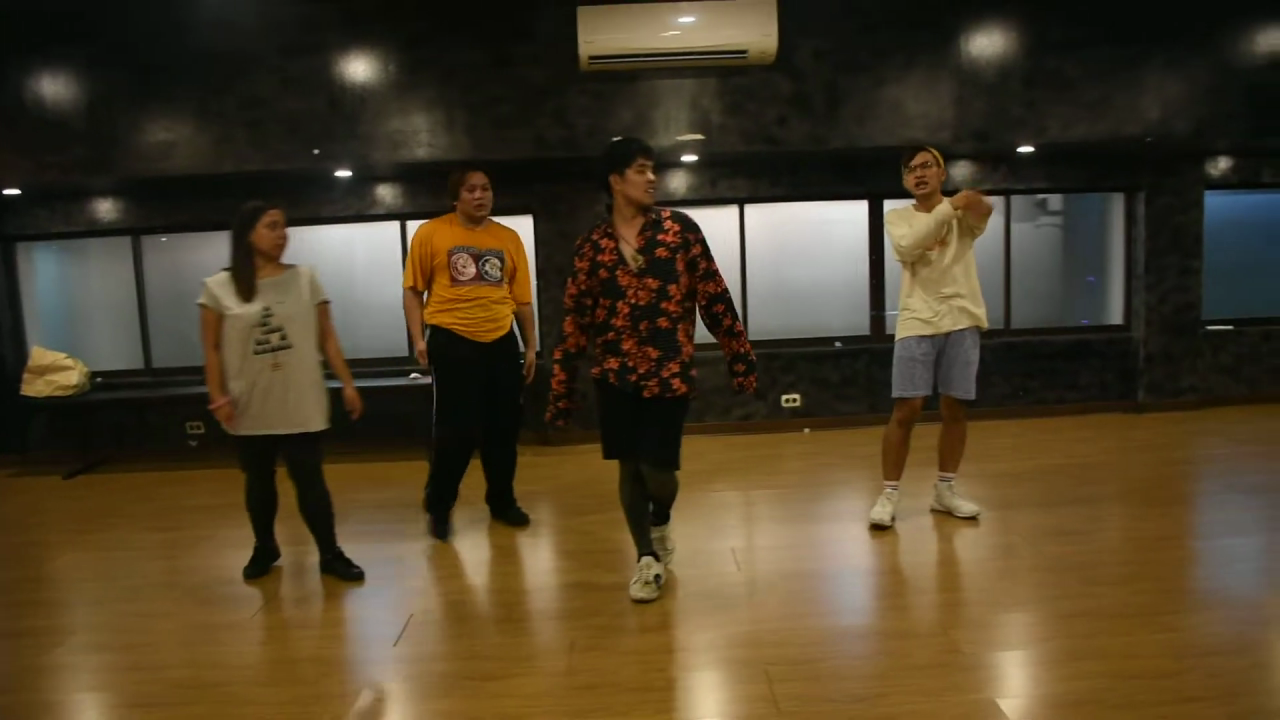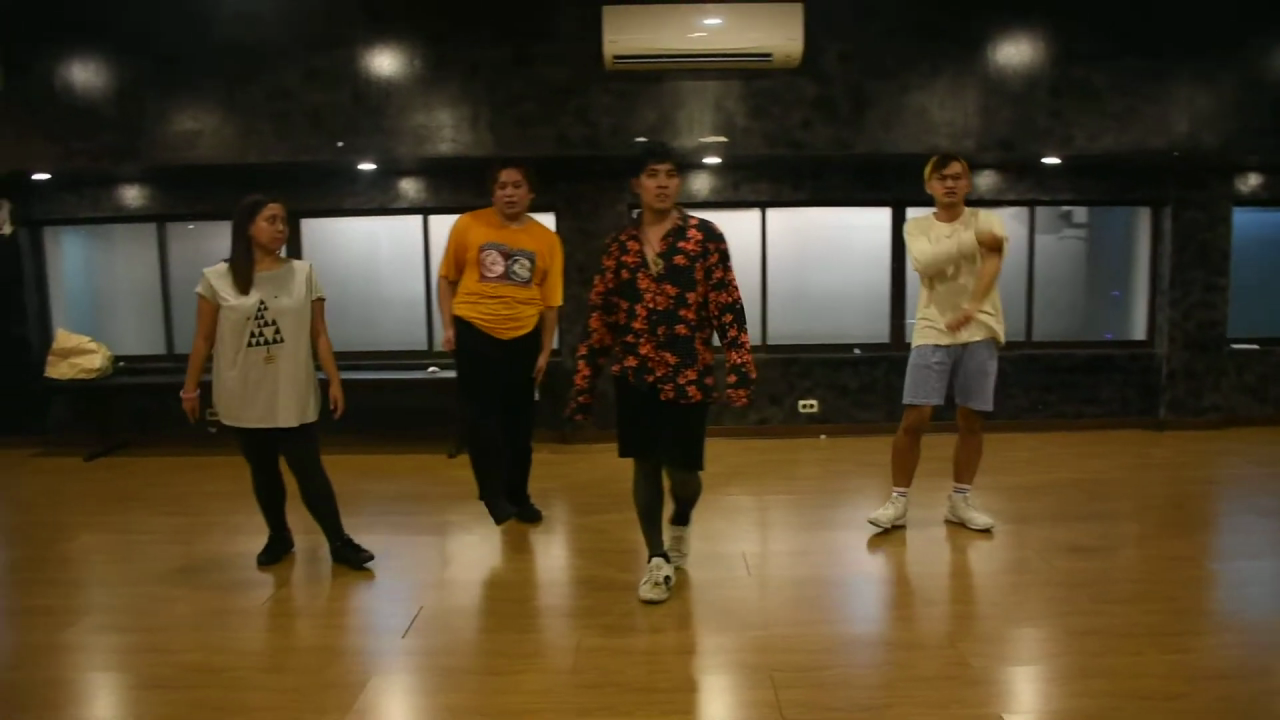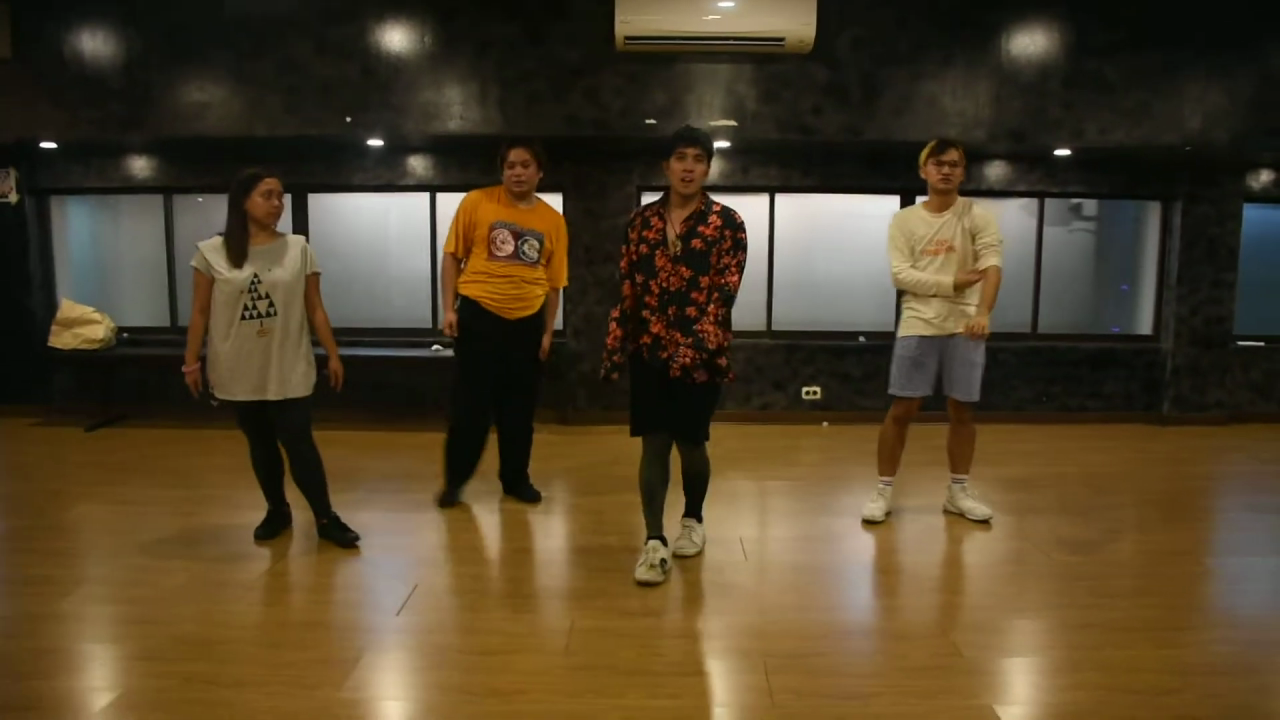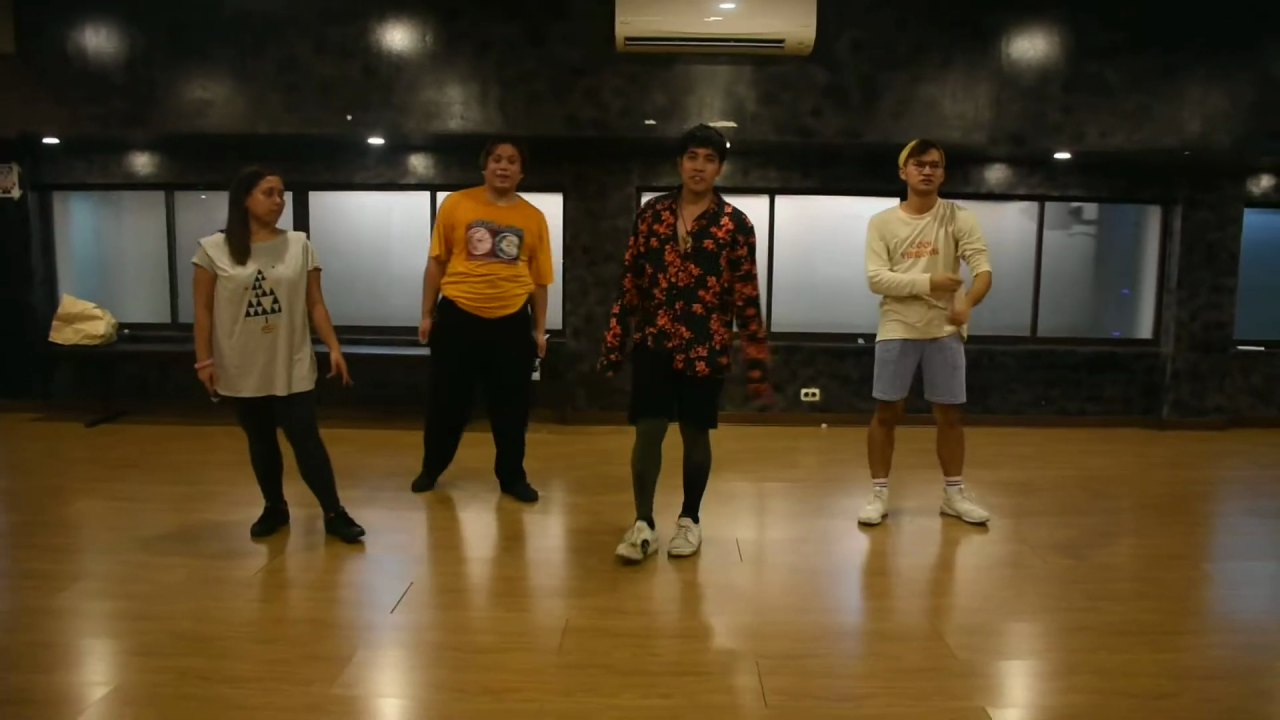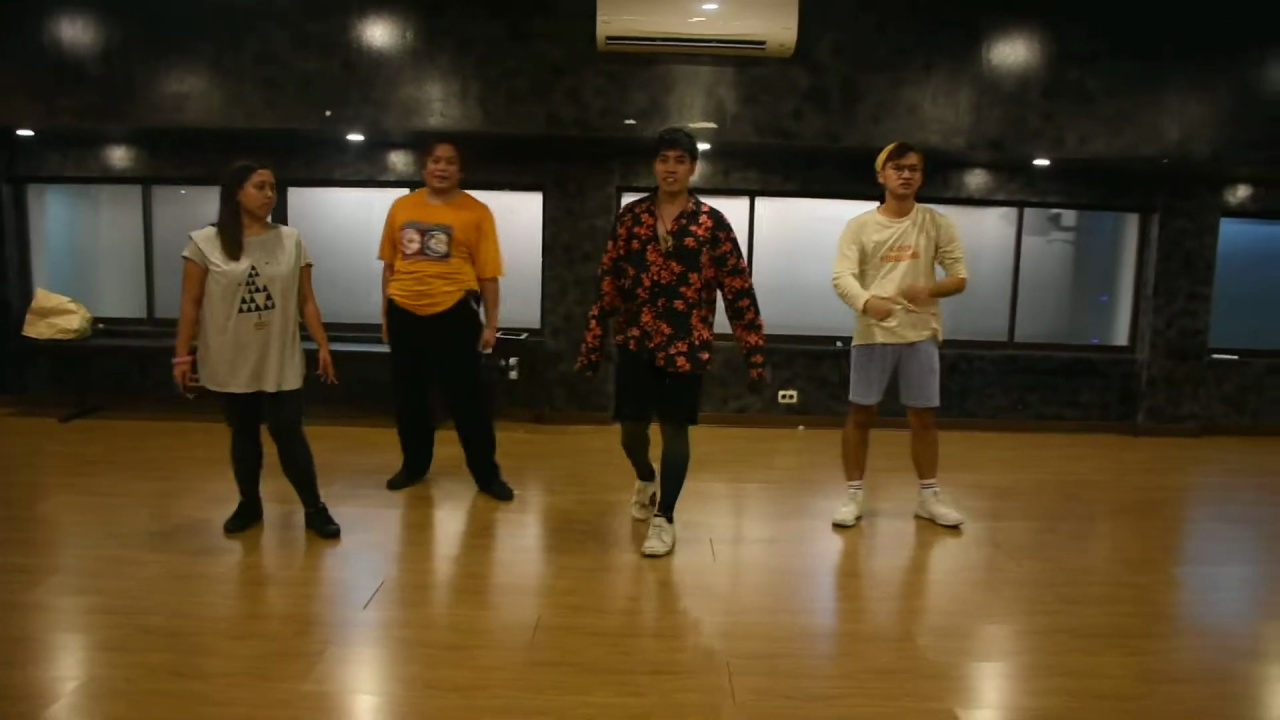
dt=0.3s
person 1, frame 1
left shoulder: (681, 228)
right shoulder: (591, 245)
left elbow: (713, 296)
right elbow: (575, 318)
left wrist: (740, 354)
right wrist: (561, 386)
left hip: (669, 372)
right hip: (614, 374)
left knee: (658, 469)
right knee: (630, 467)
left ankle: (660, 522)
right ankle: (647, 558)
person 1, frame 2
left shoulder: (705, 237)
right shoulder: (619, 245)
left elbow: (727, 308)
right elbow: (601, 316)
left wrist: (740, 369)
right wrist: (584, 382)
left hip: (688, 375)
right hip: (634, 375)
left knee: (682, 468)
right knee: (645, 465)
left ankle: (680, 523)
right ankle: (658, 559)
person 1, frame 3
left shoulder: (727, 223)
right shoulder: (642, 219)
left elbow: (725, 292)
right elbow: (628, 286)
left wrist: (700, 342)
right wrist: (616, 343)
left hip: (700, 355)
right hip: (648, 352)
left knee: (690, 443)
right knee: (654, 444)
left ankle: (693, 519)
right ankle: (654, 542)
person 1, frame 4
left shoulder: (735, 224)
right shoulder: (653, 213)
left elbow: (747, 297)
right elbow: (631, 277)
left wrist: (757, 361)
right wrist: (616, 337)
left hip: (704, 347)
right hip: (653, 341)
left knee: (695, 433)
right knee: (648, 430)
left ankle: (689, 519)
right ankle: (642, 526)
person 1, frame 5
left shoulder: (712, 223)
right shoulder: (630, 216)
left elbow: (738, 288)
right elbow: (609, 280)
left wrist: (755, 349)
right wrist: (593, 340)
left hip: (685, 344)
right hip: (635, 340)
left knee: (674, 429)
right knee: (632, 426)
left ankle: (663, 517)
right ankle: (646, 479)
person 2, frame 1
left shoulder: (962, 214)
right shoulder: (896, 217)
left elbow: (982, 209)
right elbow: (908, 246)
left wrist: (974, 203)
right wrist: (948, 207)
left hip: (961, 323)
right hip: (917, 324)
left knee: (955, 410)
right knee: (905, 411)
left ankle: (945, 490)
right ankle: (889, 494)
person 2, frame 2
left shoulder: (986, 221)
right shoulder: (916, 227)
left elbow: (992, 261)
right elbow: (926, 262)
left wrist: (972, 307)
right wrist: (973, 240)
left hip: (979, 333)
right hip: (932, 334)
left knee: (971, 421)
right knee: (914, 419)
left ankle: (960, 501)
right ankle: (898, 500)
person 2, frame 3
left shoulder: (978, 215)
right shoulder: (904, 220)
left elbow: (992, 268)
right elbow: (900, 276)
left wrist: (982, 313)
right wrist: (951, 282)
left hip: (964, 327)
right hip: (917, 326)
left knee: (962, 411)
right knee: (901, 410)
left ankle: (958, 492)
right ankle: (884, 491)
person 2, frame 4
left shoulder: (959, 218)
right shoulder: (882, 222)
left elbow: (983, 270)
right elbow: (876, 278)
left wrist: (967, 304)
right wrist: (929, 282)
left hip: (945, 330)
right hip: (897, 330)
left knee: (949, 414)
right knee: (886, 412)
left ankle: (954, 494)
right ankle: (879, 494)
person 2, frame 5
left shoulder: (937, 224)
right shoulder: (859, 226)
left elbow: (960, 277)
right elbow: (841, 277)
left wrist: (928, 291)
right wrist: (867, 301)
left hip: (921, 334)
right hip: (873, 335)
left knee: (923, 417)
right knee: (860, 415)
left ankle: (928, 497)
right ankle: (853, 496)
person 3, frame 1
left shoulder: (304, 279)
right shoulder: (218, 288)
left elbow: (327, 338)
right elbow: (212, 349)
left wrist: (347, 383)
right wrist: (218, 398)
left hip: (300, 403)
right hip: (250, 407)
left knee: (309, 479)
right knee: (258, 480)
left ankle: (330, 553)
right ankle: (265, 547)
person 3, frame 2
left shoulder: (303, 274)
right shoulder: (217, 279)
left elbow: (319, 334)
right elbow: (203, 339)
left wrist: (334, 381)
right wrist: (190, 387)
left hip: (294, 396)
right hip: (244, 398)
left knee: (308, 469)
right knee: (263, 470)
left ankle: (339, 542)
right ankle: (279, 536)
person 3, frame 3
left shoulder: (298, 249)
right shoulder: (212, 252)
left elbow: (315, 308)
right elbow: (201, 313)
left wrist: (333, 355)
right wrist: (191, 362)
left hip: (289, 369)
right hip: (239, 372)
left knee: (299, 443)
right knee: (260, 444)
left ankle: (326, 518)
right ankle: (278, 511)
person 3, frame 4
left shoulder: (299, 245)
right shoulder: (213, 249)
left elbow: (315, 304)
right elbow: (203, 309)
left wrist: (334, 348)
right wrist: (203, 360)
left hip: (292, 365)
right hip: (242, 368)
left knee: (305, 437)
right knee: (260, 439)
left ankle: (334, 513)
right ankle: (275, 508)
person 3, frame 5
left shoulder: (291, 240)
right shoulder: (205, 242)
left elbow: (306, 300)
right elbow: (191, 303)
left wrist: (323, 346)
right wrist: (182, 355)
left hip: (281, 362)
right hip: (231, 363)
left knee: (289, 434)
right knee: (243, 435)
left ankle: (314, 508)
right ankle: (249, 504)
person 4, frame 1
left shoulder: (509, 238)
right shoulder: (430, 233)
left elbow: (522, 298)
right elbow: (413, 290)
left wrist: (530, 346)
right wrist: (418, 338)
left hip: (501, 343)
right hip: (451, 342)
left knee: (503, 428)
right knee: (456, 429)
left ankle: (503, 501)
right ankle: (439, 507)
person 4, frame 2
left shoulder: (547, 239)
right shoulder: (468, 226)
left elbow: (550, 302)
right elbow: (447, 278)
left wrist: (545, 350)
right wrist: (448, 325)
left hip: (522, 340)
right hip: (475, 336)
left knee: (518, 423)
right knee: (483, 419)
left ankle: (517, 496)
right ankle: (495, 498)
person 4, frame 3
left shoulder: (554, 221)
right shoulder: (476, 203)
left elbow: (553, 282)
right elbow: (452, 256)
left wrist: (547, 331)
right wrist: (449, 307)
left hip: (527, 322)
right hip: (478, 315)
left knee: (519, 405)
right knee: (471, 401)
left ankle: (515, 478)
right ankle: (454, 478)
person 4, frame 4
left shoulder: (532, 217)
right shoulder: (456, 205)
left elbow: (540, 278)
right elbow: (436, 263)
left wrist: (539, 328)
right wrist: (427, 314)
left hip: (510, 321)
right hip: (457, 315)
left knee: (511, 403)
right knee: (446, 398)
left ankle: (512, 475)
right ankle: (432, 467)
person 4, frame 5
left shoulder: (476, 212)
right shoulder: (401, 207)
left elbow: (488, 273)
right elbow: (390, 266)
left wrist: (490, 323)
right wrist: (385, 313)
left hip: (455, 315)
right hip: (406, 316)
left knee: (468, 397)
right knee: (410, 396)
left ankle: (486, 473)
right ankle: (413, 465)
